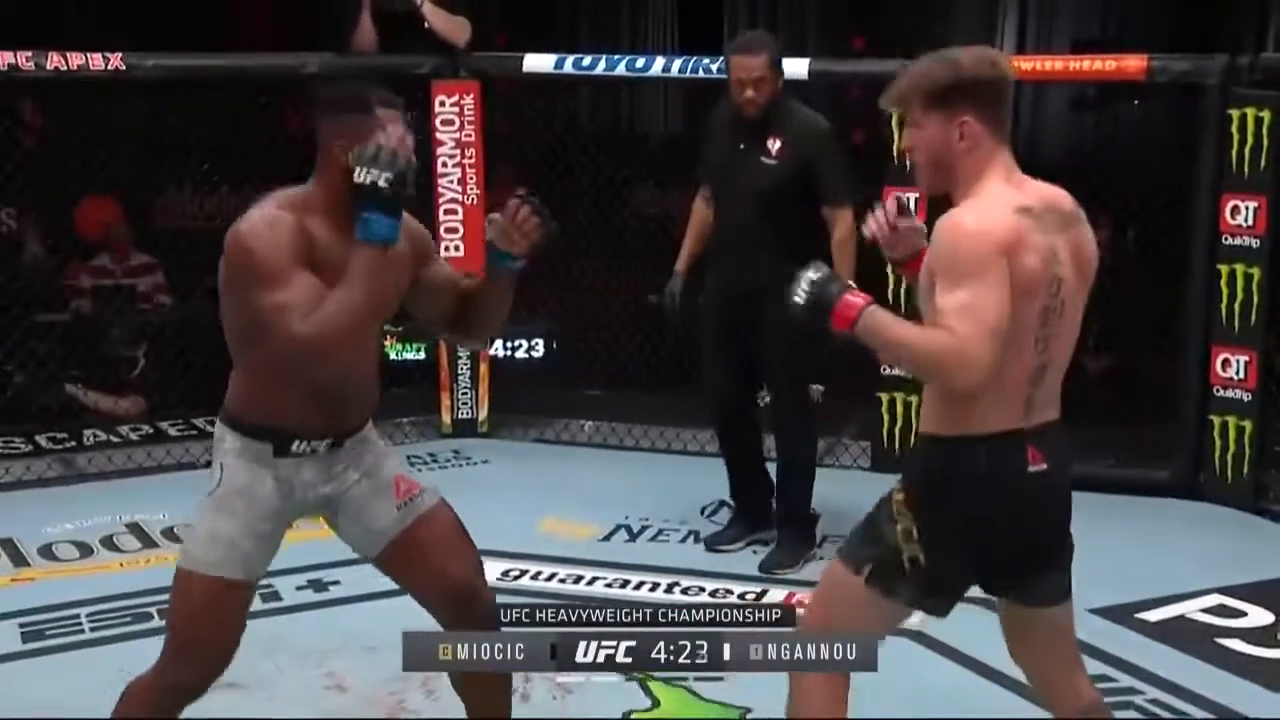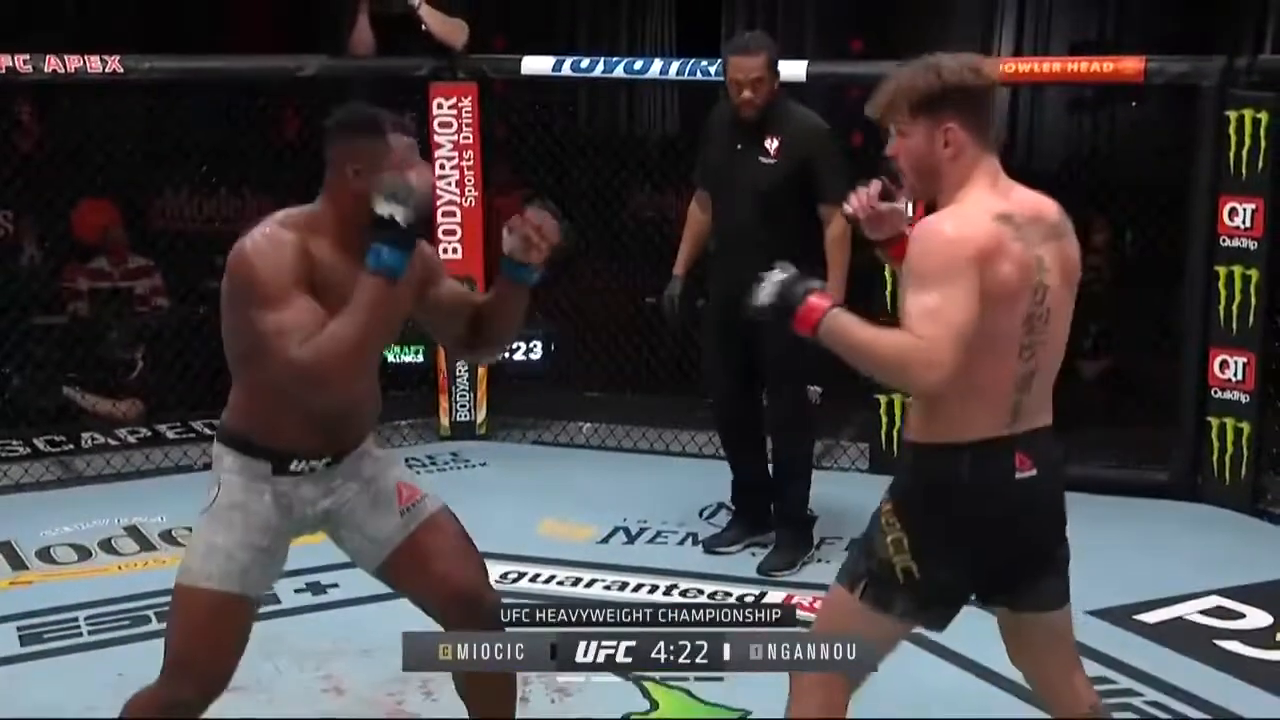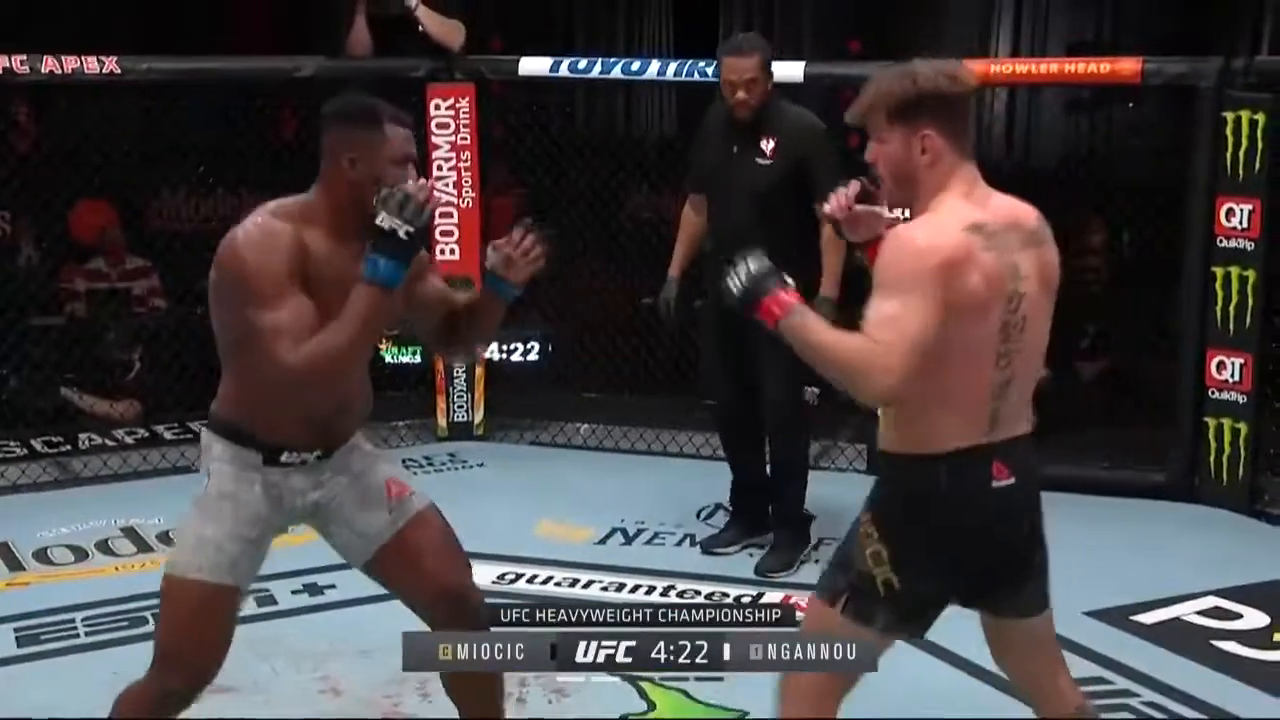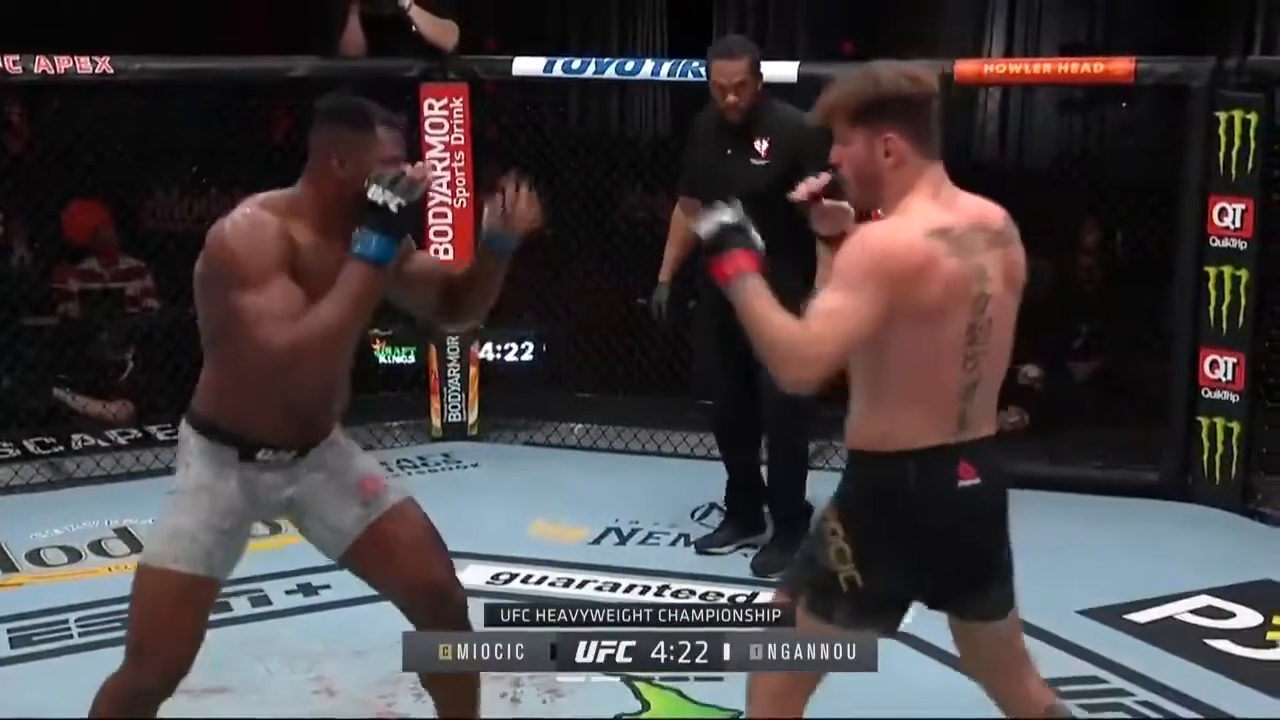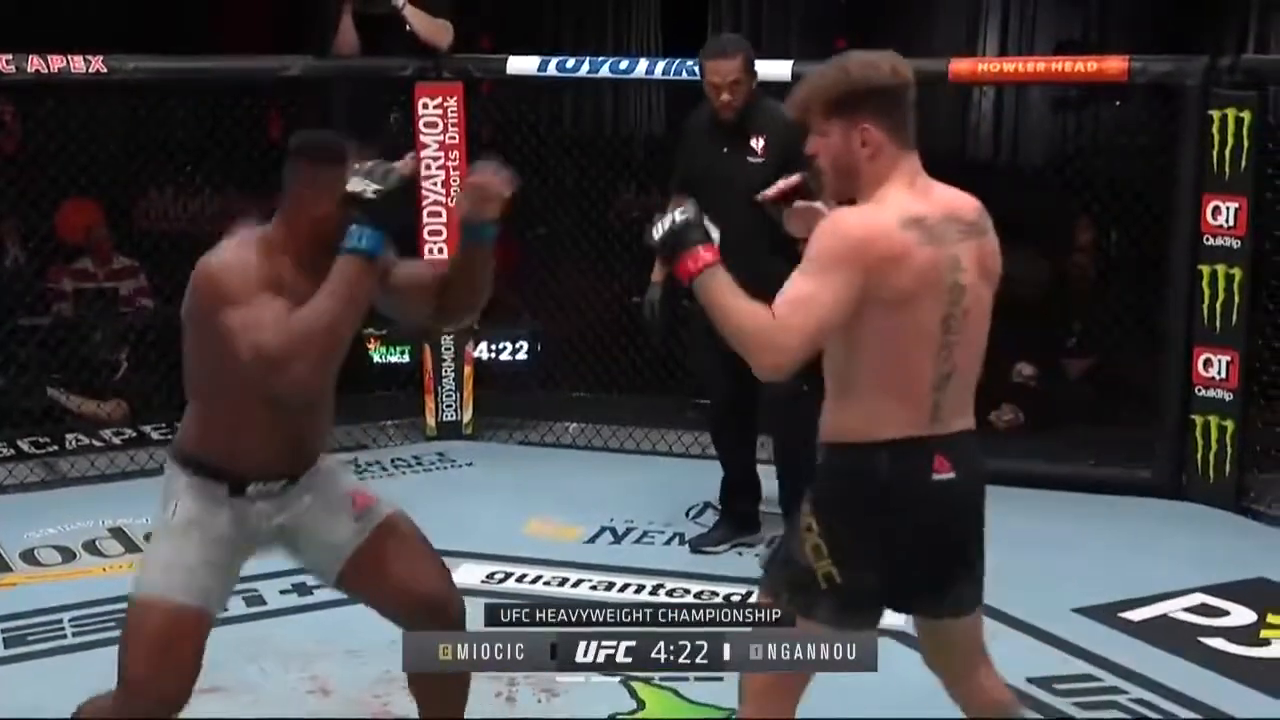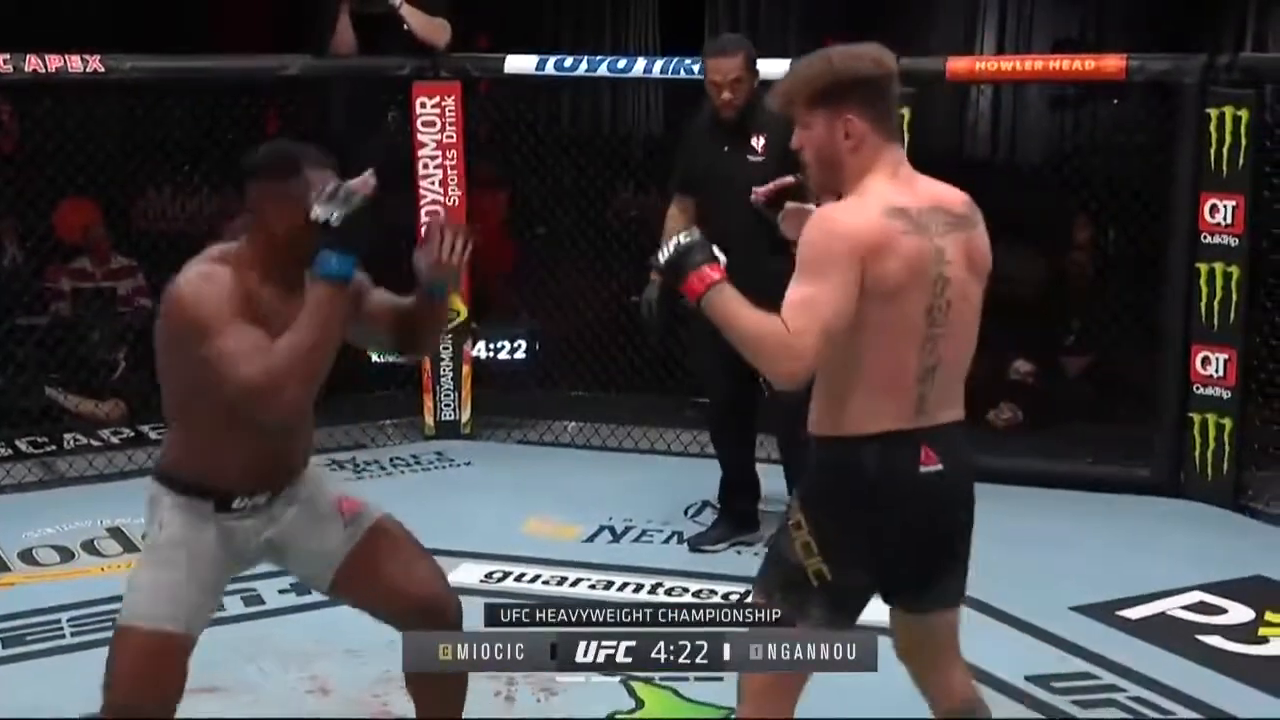
dt=0.1s
person 1, frame 1
left shoulder: (972, 226)
right shoulder: (1065, 213)
left elbow: (964, 366)
left wrist: (849, 308)
right wrist: (916, 258)
left hip: (961, 477)
right hip: (1038, 469)
person 1, frame 2
left shoulder: (953, 233)
right shoulder: (1051, 221)
left elbow: (925, 369)
left wrist: (813, 308)
right wrist: (902, 242)
left hip: (950, 485)
right hip: (1031, 476)
person 1, frame 3
left shoulder: (925, 242)
right shoulder: (1030, 227)
left elbow: (878, 377)
left wrist: (778, 301)
right wrist: (881, 243)
left hip: (926, 496)
right hip: (1008, 484)
person 1, frame 4
left shoulder: (886, 245)
right shoulder: (996, 226)
left elbow: (799, 366)
left wrist: (736, 262)
left hip: (890, 492)
right hip: (975, 485)
person 1, frame 5
left shoulder: (858, 232)
right shoulder: (973, 219)
left elbow: (772, 352)
left wrist: (696, 259)
left hip: (867, 485)
right hip: (954, 476)
person 1, frame 6
left shoulder: (844, 224)
right shoulder: (962, 213)
left elbow: (789, 360)
left wrist: (702, 279)
left hip: (856, 478)
right hip: (942, 468)
right knee: (939, 665)
person 2, frame 1
left shoulder: (400, 232)
right shoulder: (266, 232)
left elbow: (470, 325)
right elbow: (323, 355)
left wrist: (502, 260)
right wrist: (375, 228)
left hip: (353, 449)
right hip: (261, 458)
left knee: (469, 600)
person 2, frame 2
left shoulder: (402, 239)
right shoulder: (270, 253)
left elbow: (478, 339)
right elbow: (314, 382)
left wrist: (517, 271)
right wrist: (389, 260)
left hip: (353, 466)
right hip: (260, 476)
left knee: (475, 608)
person 2, frame 3
left shoulder: (391, 238)
right shoulder: (261, 244)
left elbow: (454, 334)
right elbow: (308, 383)
left wrist: (499, 285)
right wrist: (384, 268)
left hip: (343, 459)
right hip: (250, 467)
left knee: (461, 607)
person 2, frame 4
left shoulder: (373, 229)
right shoulder: (248, 237)
left elbow: (454, 306)
right elbow: (295, 366)
left wrist: (498, 240)
right wrist: (376, 248)
left hip: (319, 457)
right hip: (225, 463)
left knee: (441, 601)
person 2, frame 5
left shoulder: (351, 249)
right shoulder: (232, 270)
left elbow: (448, 307)
right elbow: (290, 368)
left wrist: (478, 224)
right wrist: (364, 242)
left hip: (307, 483)
right hip: (212, 495)
left knee: (439, 608)
person 2, frame 6
left shoulder: (324, 267)
right shoulder: (205, 291)
left elbow: (408, 335)
right elbow: (275, 397)
left wrist: (435, 281)
right wrist: (332, 272)
left hip: (291, 496)
right hip: (199, 511)
left knee: (434, 609)
person 3, frame 1
left shoulder: (809, 132)
right shoulder: (721, 123)
left elbow: (840, 219)
right wrist: (681, 267)
left hip: (785, 294)
right hip: (725, 289)
left knee: (789, 409)
right knee: (727, 402)
left ankle: (796, 527)
right ankle: (752, 512)
person 3, frame 2
left shoulder: (807, 131)
right shoulder: (718, 125)
left elbow: (835, 218)
left wrist: (834, 293)
right wrist: (680, 271)
right hip: (727, 290)
left knee: (786, 411)
right knee: (730, 405)
left ankle: (794, 529)
right ankle: (751, 514)
person 3, frame 3
left shoulder: (801, 131)
right shoulder: (713, 127)
left elbow: (830, 216)
right elbow: (697, 204)
left wrist: (827, 293)
right wrist: (674, 274)
right hip: (727, 293)
left knee: (783, 411)
right knee: (733, 408)
left ankle: (790, 530)
right ankle: (750, 514)
person 3, frame 4
left shoulder: (794, 130)
right shoulder: (704, 130)
right elbow: (687, 207)
left wrist: (821, 291)
right wrist: (665, 277)
left hip: (780, 294)
right hip: (723, 293)
left knee: (782, 408)
right knee: (729, 408)
left ankle: (789, 525)
right ankle: (744, 514)
person 3, frame 5
left shoulder: (787, 129)
right shoulder: (698, 130)
right elbow: (684, 205)
right wrist: (659, 276)
left hip: (781, 295)
left knee: (791, 411)
right knee: (726, 408)
left ankle: (801, 520)
right ankle: (739, 515)
person 3, frame 6
left shoulder: (787, 127)
right shoulder: (699, 131)
right elbow: (683, 206)
right wrist: (658, 276)
left hip: (781, 295)
left knee: (793, 409)
right knee: (726, 407)
right ankle: (738, 514)
